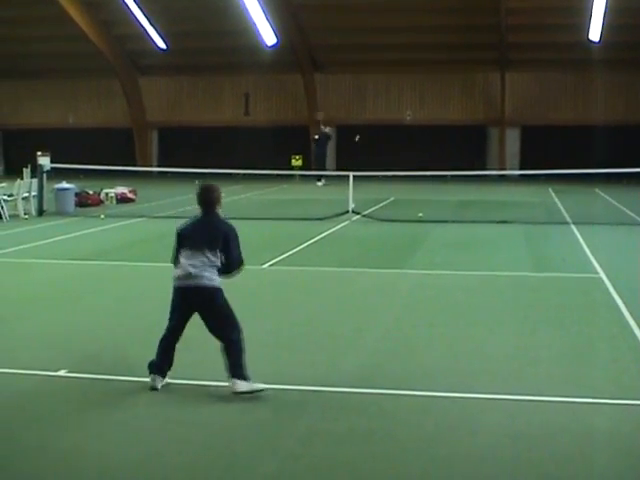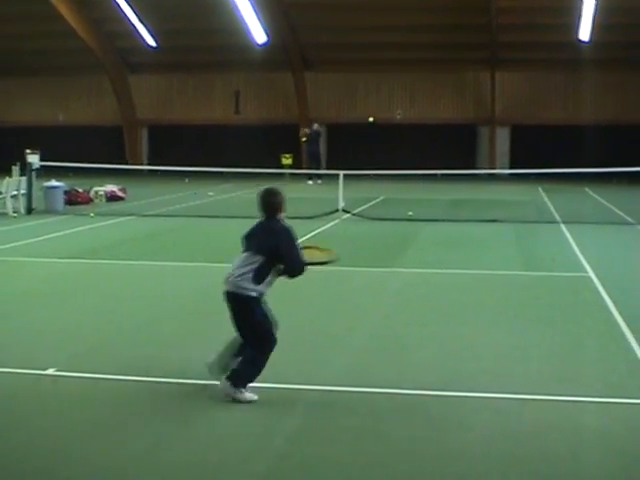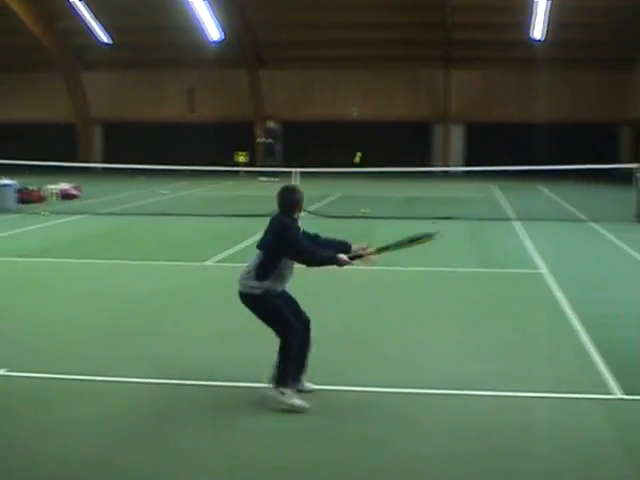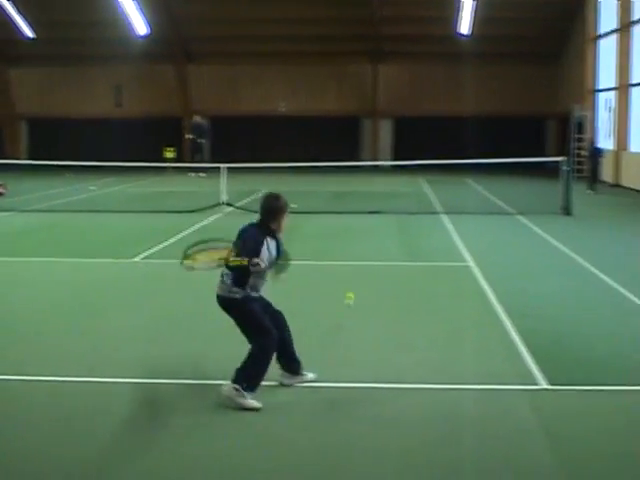
dt=0.3s
person 1, frame 1
left shoulder: (185, 230)
right shoulder: (226, 229)
left elbow: (176, 260)
right elbow: (235, 262)
left hip: (182, 285)
right hip: (206, 287)
left knee: (173, 330)
right knee: (231, 332)
left ankle: (156, 374)
right ankle: (239, 379)
person 1, frame 2
left shoulder: (254, 231)
right shoulder: (282, 232)
right elbow: (295, 267)
left wrist: (278, 267)
right wrist: (284, 268)
left hip: (236, 288)
right hip: (244, 293)
left knee: (265, 327)
right knee: (265, 341)
left ankle: (225, 362)
right ankle: (234, 384)
person 1, frame 3
left shoulder: (293, 229)
right shoulder: (283, 225)
left elbow: (316, 242)
right elbow: (305, 253)
left wrist: (350, 248)
right wrist: (335, 258)
left hip: (272, 288)
right hip: (255, 291)
left knee: (302, 325)
right knee: (293, 333)
left ankle: (295, 379)
right ankle: (282, 388)
person 1, frame 4
left shoulder: (272, 237)
right shoulder: (251, 235)
right elbow: (235, 262)
right wrist: (250, 264)
left hip: (247, 293)
right hip: (234, 295)
left knee: (278, 322)
right knee: (267, 338)
left ankle: (292, 372)
right ankle: (238, 388)
